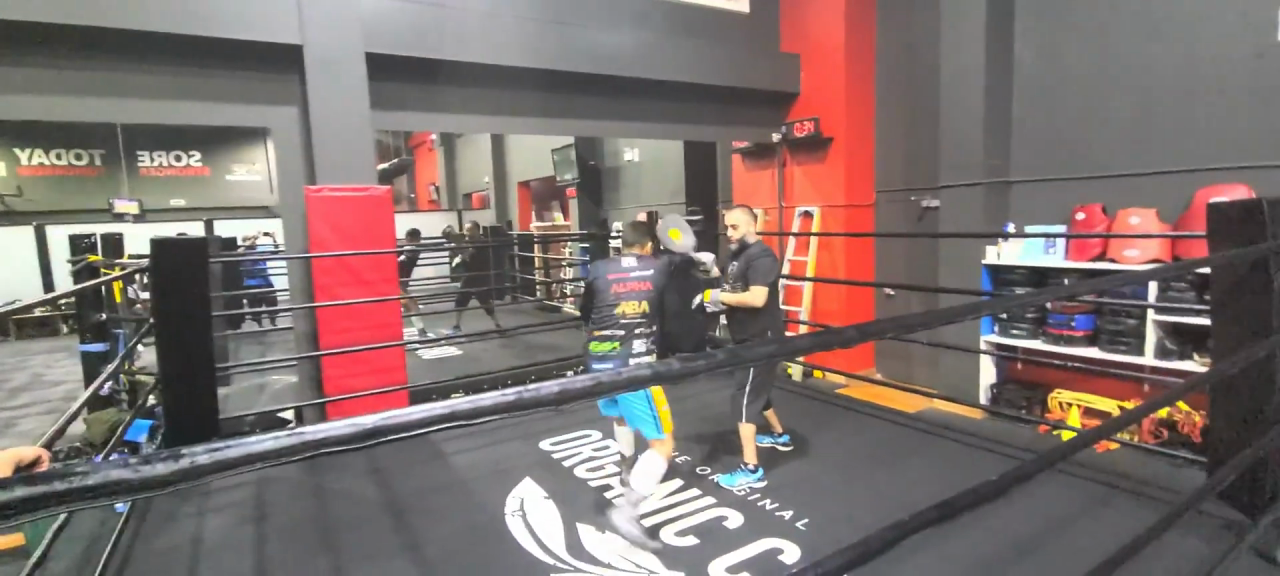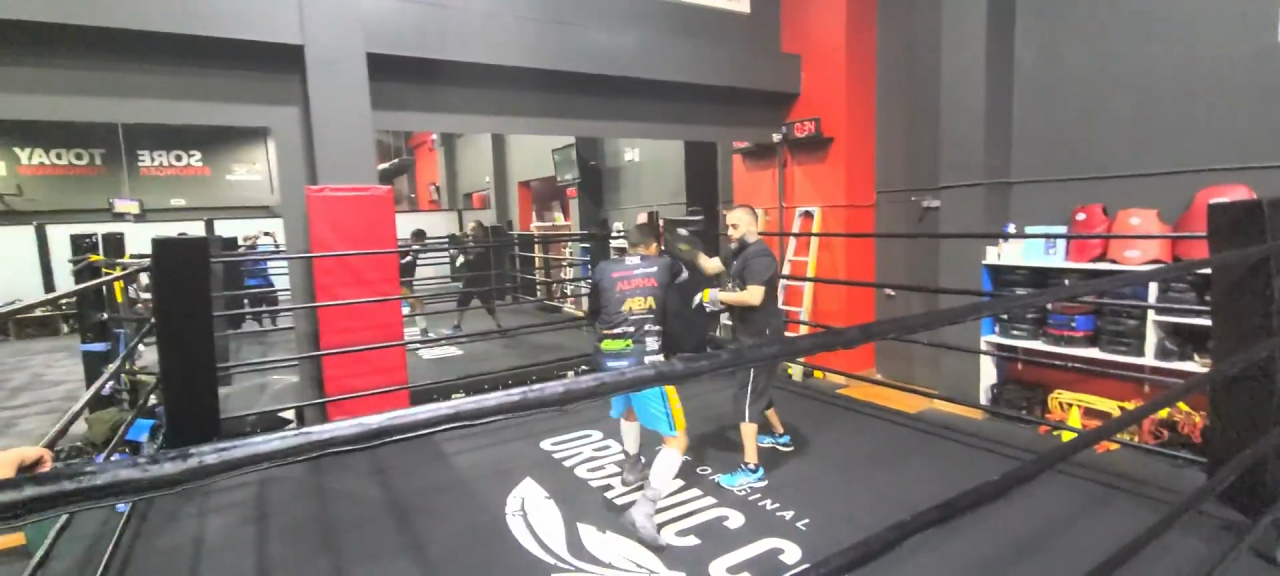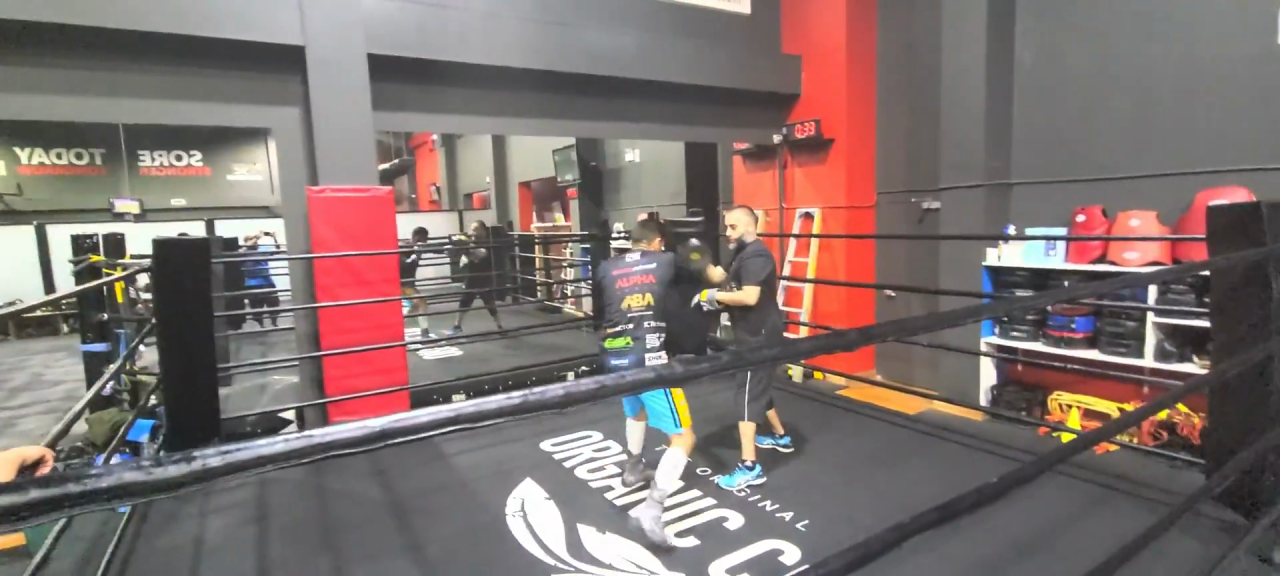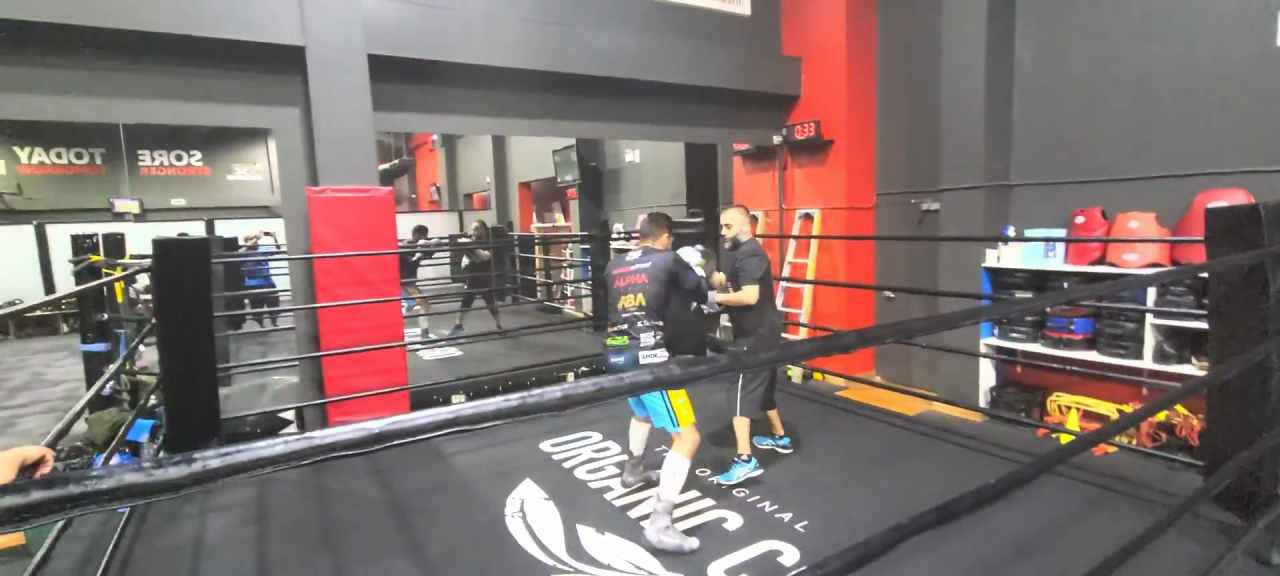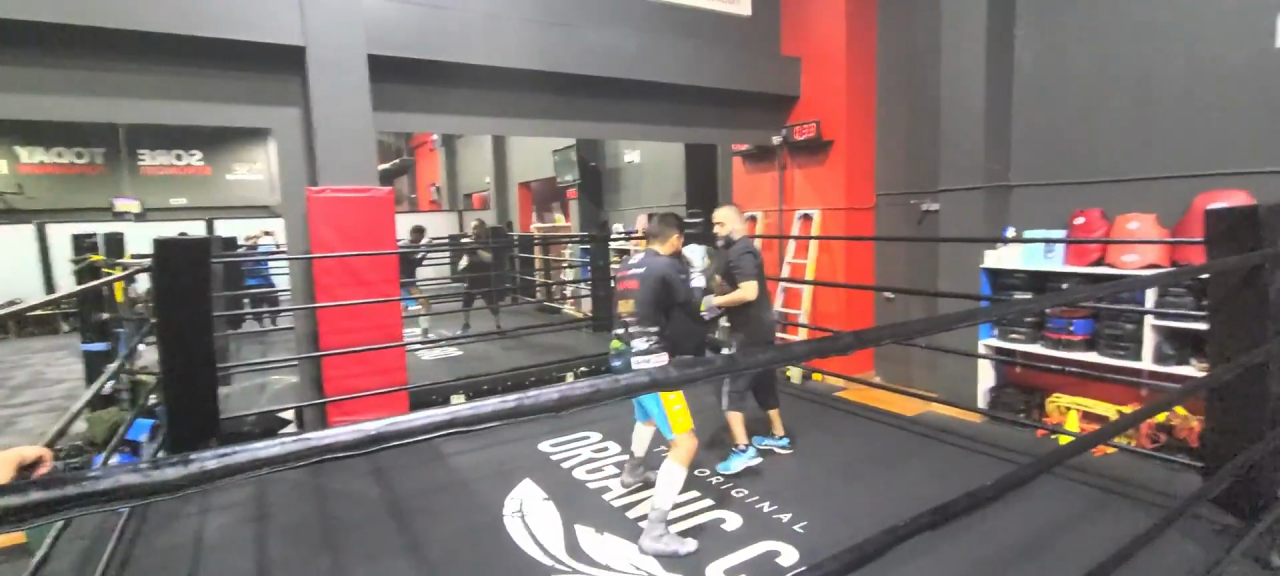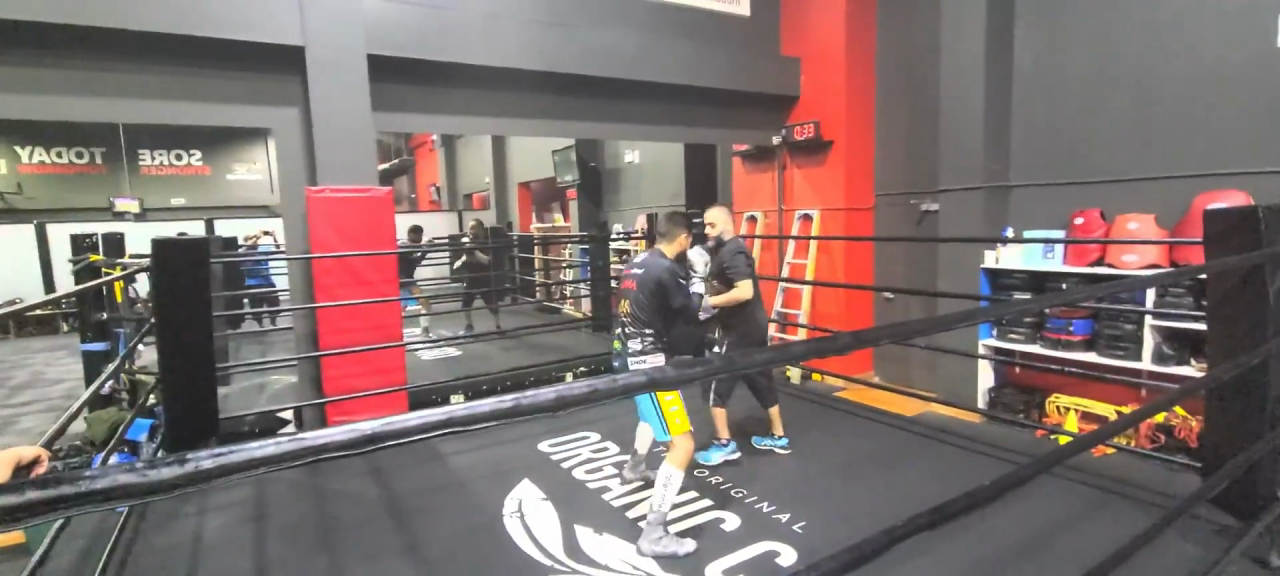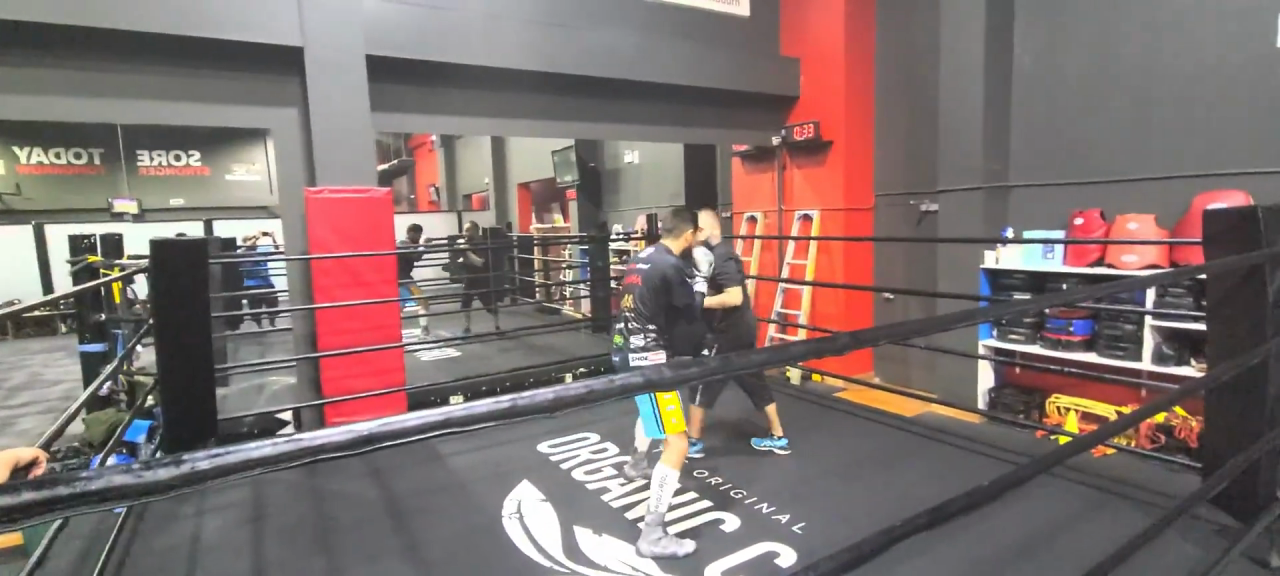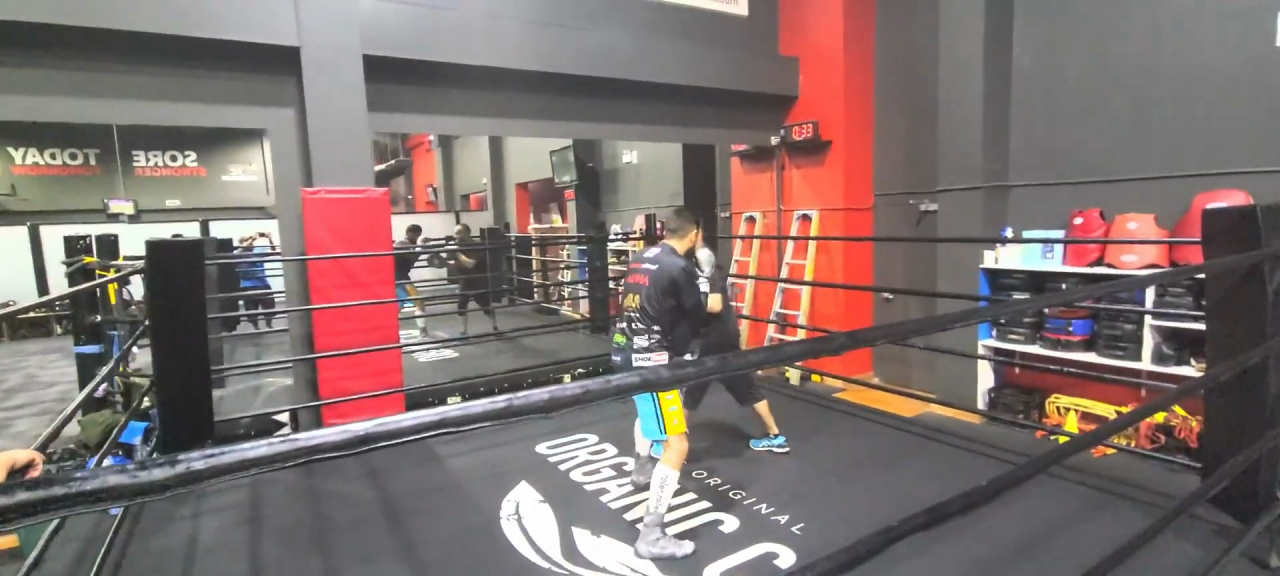
dt=0.1s
person 1, frame 1
left shoulder: (599, 270)
right shoulder: (658, 267)
left elbow: (584, 312)
left hip: (600, 362)
right hip: (636, 365)
left knee: (621, 411)
right knee: (663, 446)
left ankle: (632, 470)
right ankle: (628, 508)
person 1, frame 2
left shoulder: (602, 270)
right shoulder: (663, 265)
left elbow: (593, 314)
right elbow: (680, 272)
left hip: (608, 358)
right hip: (645, 361)
left knee: (627, 411)
right knee: (676, 440)
left ankle: (632, 467)
right ankle: (644, 506)
person 1, frame 3
left shoulder: (605, 269)
right shoulder: (667, 262)
left hip: (614, 357)
right hip: (649, 358)
left knee: (638, 410)
right knee: (684, 438)
left ankle: (633, 469)
right ankle: (651, 507)
person 1, frame 4
left shoulder: (615, 266)
right shoulder: (668, 261)
right elbow: (702, 295)
right wrist: (693, 266)
left hip: (619, 355)
right hip: (649, 356)
left knee: (643, 413)
right knee: (687, 437)
left ankle: (633, 470)
right ankle: (660, 523)
person 1, frame 5
left shoulder: (627, 266)
right shoulder: (667, 267)
right elbow: (690, 307)
right wrist: (694, 273)
left hip: (622, 358)
right hip: (648, 361)
left knee: (648, 415)
right knee: (685, 443)
left ankle: (632, 471)
right ankle: (655, 531)
person 1, frame 6
left shoulder: (638, 263)
right shoulder: (666, 269)
right elbow: (689, 314)
left wrist: (686, 276)
right wrist: (698, 277)
left hip: (630, 357)
right hip: (647, 361)
left knee: (652, 413)
right knee: (681, 445)
left ankle: (634, 467)
right ankle: (653, 534)
person 1, frame 7
left shoulder: (642, 258)
right shoulder: (671, 265)
right elbow: (692, 313)
right wrist: (701, 276)
left hip: (629, 353)
right hip: (648, 357)
left knee: (651, 409)
right knee: (677, 444)
left ankle: (636, 464)
right ankle: (652, 535)
person 1, frame 8
left shoulder: (640, 258)
right shoulder: (679, 266)
right elbow: (696, 314)
right wrist: (703, 281)
left hip: (624, 354)
right hip: (651, 360)
left knee: (648, 410)
right knee: (676, 445)
left ankle: (642, 468)
right ankle: (651, 536)
person 2, frame 1
left shoulder: (761, 256)
right shoulder: (738, 255)
left elbow: (757, 298)
right elbow: (722, 284)
left wrist: (718, 297)
left hip: (763, 339)
right hip: (747, 338)
left knee: (745, 397)
right knee: (756, 390)
left ankle: (751, 469)
right ankle: (779, 435)
person 2, frame 2
left shoulder: (759, 255)
right shoulder: (741, 253)
left elbow: (753, 297)
right elbow: (712, 267)
left wrist: (716, 295)
right wrist: (690, 251)
left hip: (762, 338)
right hip: (752, 336)
left knee: (747, 397)
right knee: (755, 390)
left ankle: (750, 469)
right ankle: (780, 435)
person 2, frame 3
left shoulder: (755, 255)
right shoulder: (742, 253)
left elbow: (749, 297)
right elbow: (718, 276)
left wrist: (713, 296)
left hip: (760, 337)
right hip: (755, 335)
left knee: (747, 396)
right knee: (758, 390)
left ankle: (749, 467)
right ankle: (780, 436)
person 2, frame 4
left shoulder: (747, 255)
right shoulder: (741, 252)
left elbow: (748, 296)
right elbow: (723, 281)
left wrist: (713, 298)
left hip: (756, 334)
right hip: (762, 331)
left knee: (741, 393)
right knee: (762, 387)
left ankle: (745, 459)
right ankle: (779, 437)
person 2, frame 5
left shoulder: (740, 252)
right shoulder: (733, 250)
left elbow: (749, 292)
right elbow: (722, 283)
left wrist: (713, 302)
left hip: (749, 332)
right hip: (759, 329)
left knee: (731, 388)
right knee: (764, 384)
left ankle: (742, 449)
right ankle: (779, 438)
person 2, frame 6
left shoulder: (732, 253)
right shoulder: (726, 250)
left elbow: (745, 292)
right elbow: (722, 286)
left wrist: (708, 302)
left hip: (741, 330)
right hip: (753, 326)
left knee: (718, 385)
right knee: (761, 381)
left ankle: (724, 444)
right ankle: (779, 436)
person 2, frame 7
left shoulder: (721, 258)
right shoulder: (716, 255)
left elbow: (734, 298)
right elbow: (716, 291)
left wrist: (699, 303)
left hip: (729, 334)
right hip: (742, 330)
left knee: (704, 385)
right knee: (754, 382)
left ankle: (692, 441)
right ankle: (778, 437)
person 2, frame 8
left shoulder: (701, 261)
right shoulder: (704, 258)
left hip: (712, 337)
right hip: (726, 334)
left knee: (689, 391)
right knee: (744, 387)
right ankle: (775, 437)
